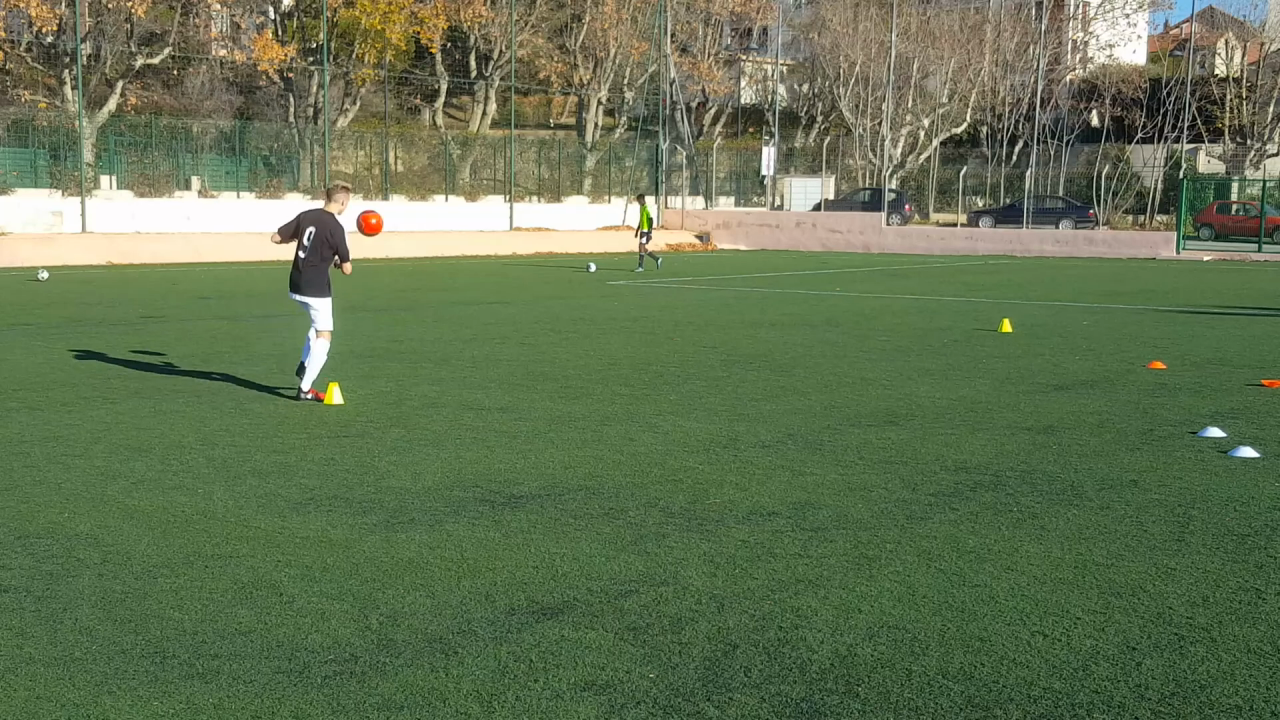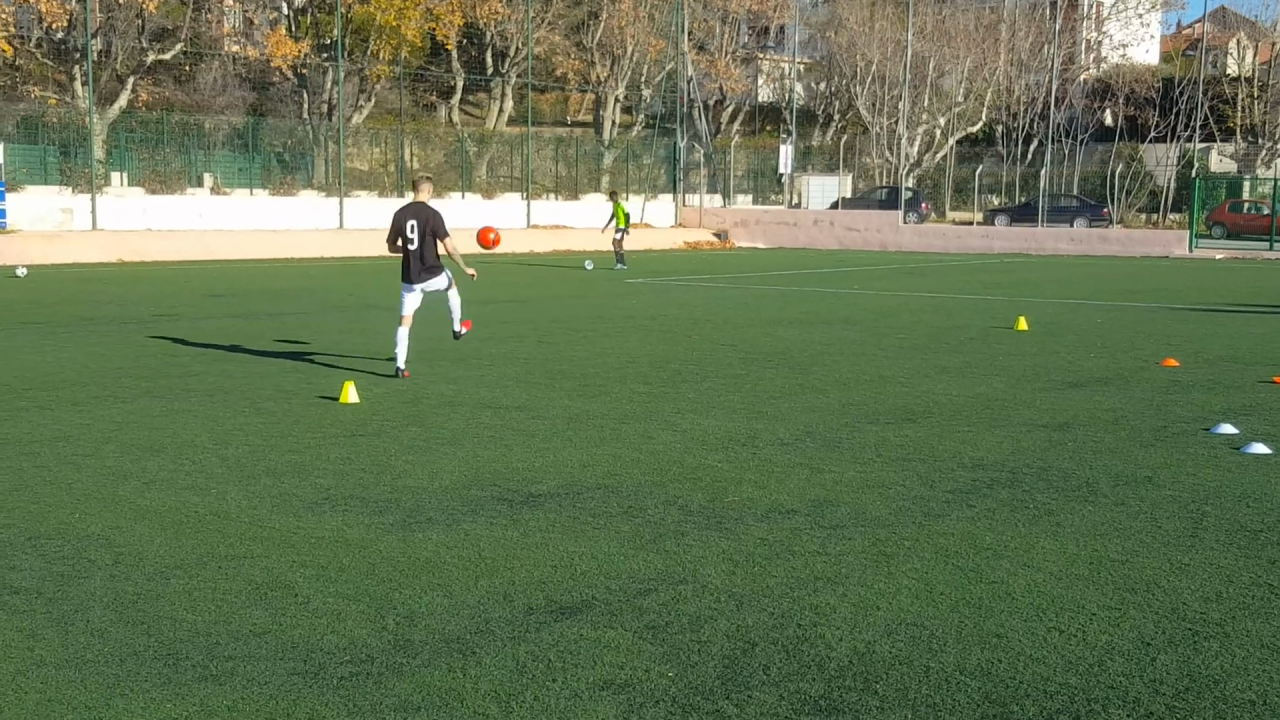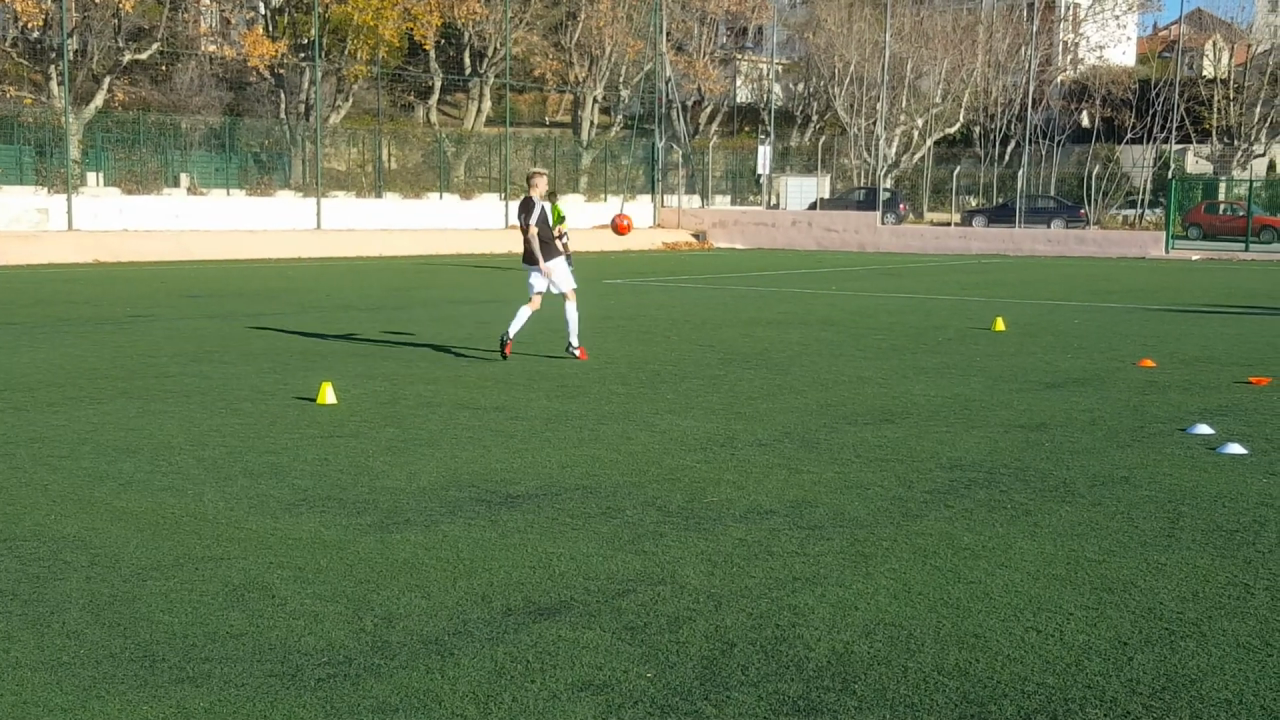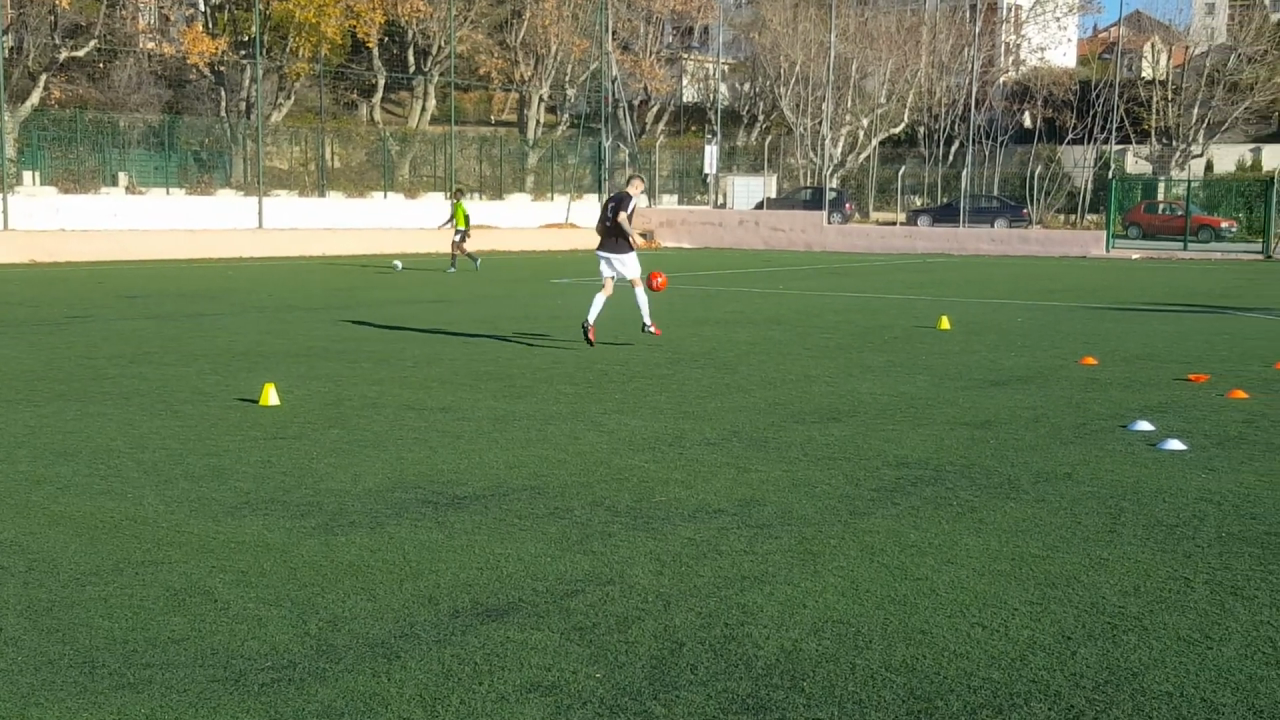
dt=0.7s
person 1, frame 1
left shoulder: (305, 217)
right shoulder: (336, 228)
left elbow: (276, 238)
right elbow: (347, 269)
right wrist: (341, 264)
left hip: (296, 286)
right hip: (317, 289)
left knee: (318, 329)
right knee: (324, 336)
left ankle: (306, 363)
right ankle: (305, 390)
person 1, frame 2
left shoulder: (399, 214)
right shoulder: (433, 215)
left elbow: (391, 247)
right elbow: (449, 247)
right wrist: (465, 268)
left hip: (410, 278)
right hip: (433, 274)
left knee: (405, 321)
right knee: (451, 282)
left ankle: (400, 366)
right ankle: (457, 327)
person 1, frame 3
left shoulder: (523, 204)
right shoulder: (536, 204)
right elbow: (531, 233)
left wrist: (553, 238)
right wrist: (541, 261)
left hip: (531, 260)
right hip: (549, 259)
left knee: (534, 303)
right knee: (570, 297)
left ankle: (508, 335)
right ankle: (574, 344)
person 1, frame 4
left shoulder: (610, 200)
right shoulder: (629, 199)
left elbow: (599, 229)
right elbow: (621, 218)
right wrist: (633, 235)
left hip: (604, 249)
right hip: (622, 250)
left knee: (607, 290)
right knee: (637, 283)
left ankle: (589, 322)
right ankle: (647, 323)
